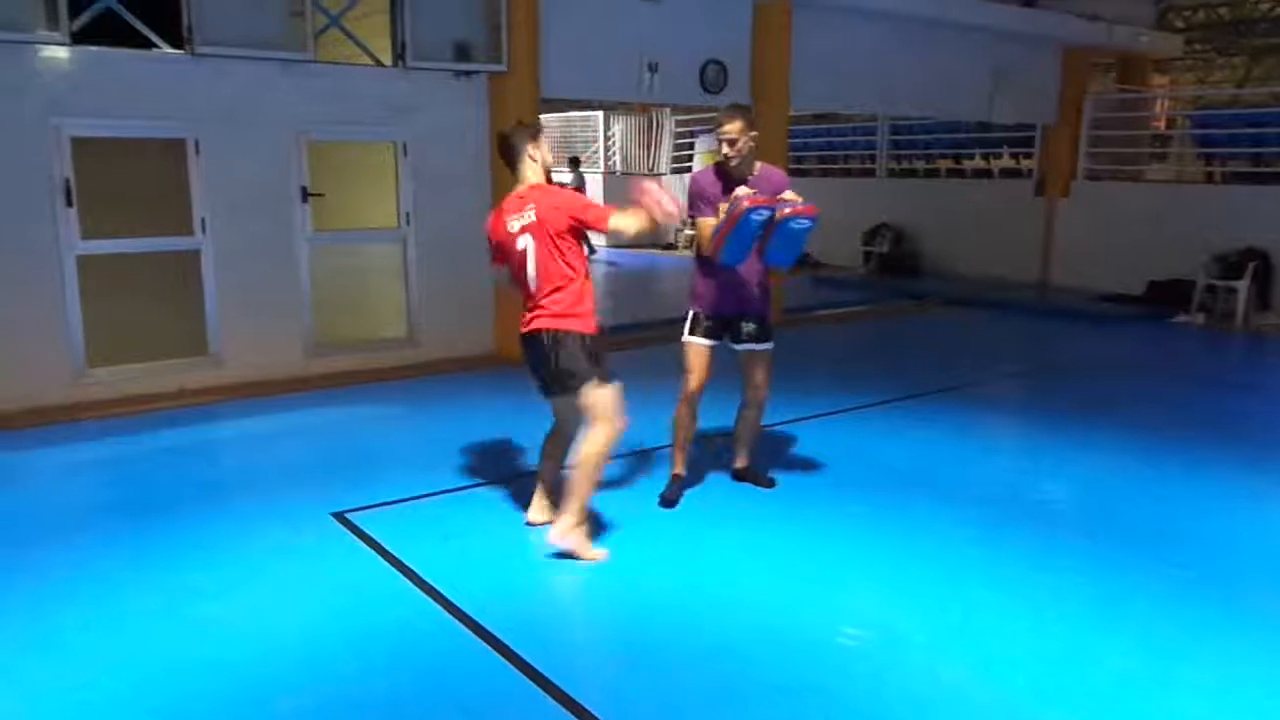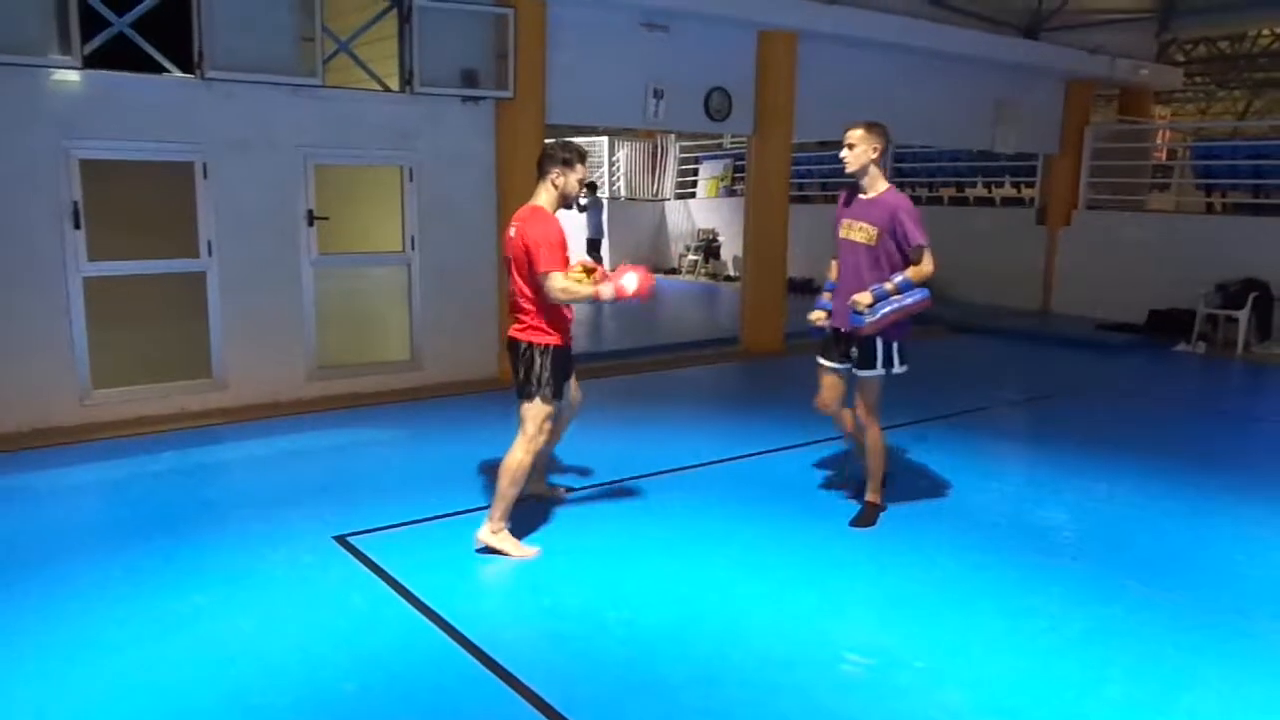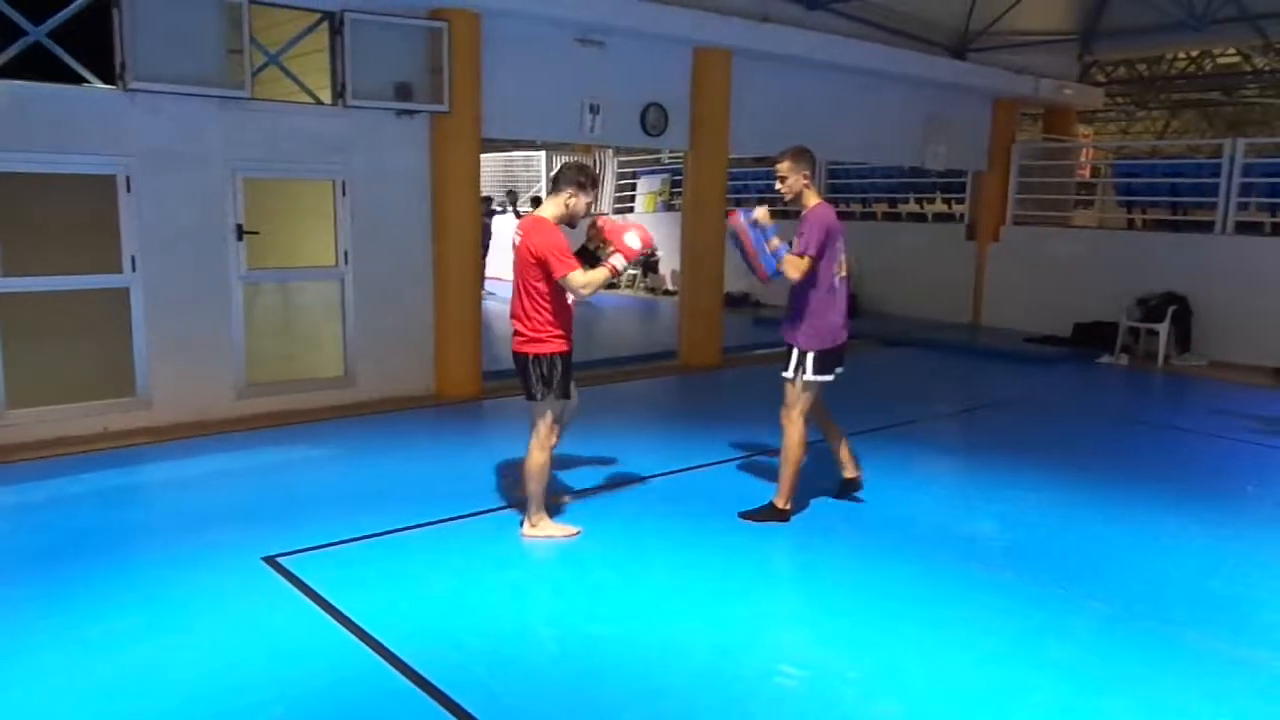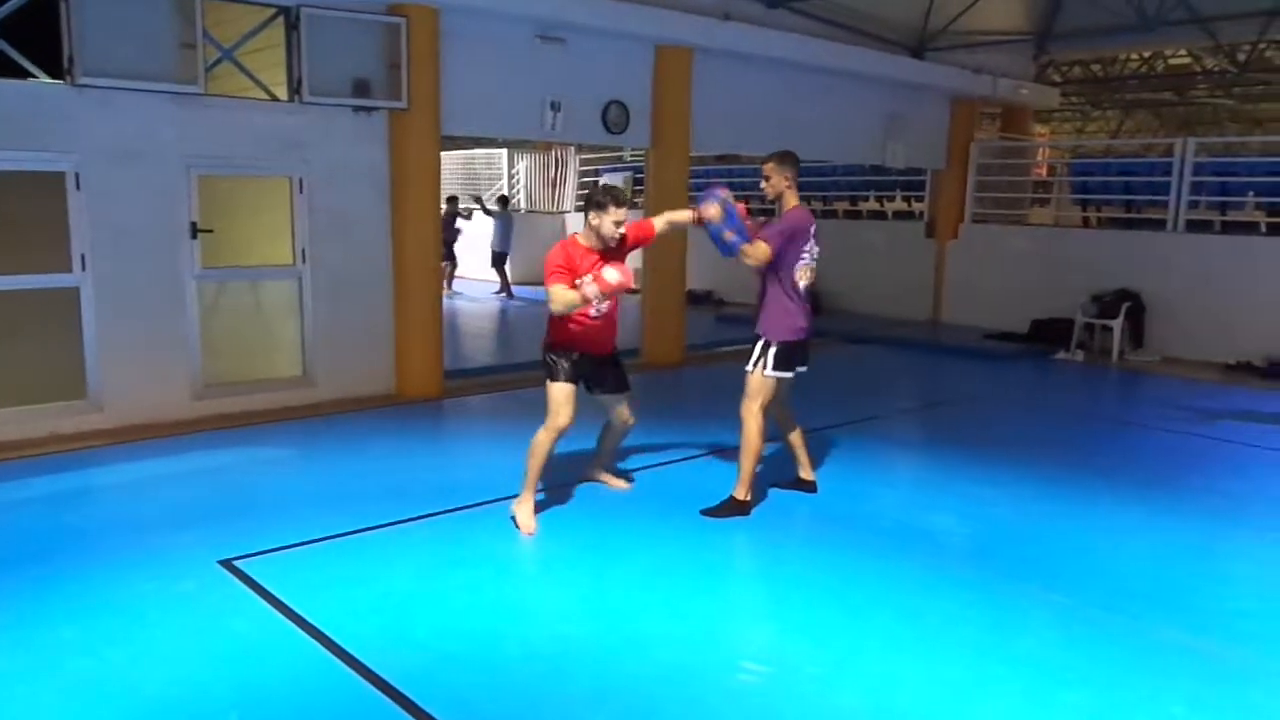
dt=1s
person 1, frame 1
left shoulder: (498, 220)
right shoulder: (562, 200)
right elbow: (624, 226)
right wrist: (653, 209)
left hip: (536, 336)
right hip: (570, 331)
left knee: (568, 420)
right knee: (607, 423)
left ankle: (541, 505)
right ankle: (571, 525)
person 1, frame 2
left shoulder: (525, 217)
right shoulder: (543, 225)
right elbow: (559, 289)
left wrist: (581, 276)
right wrist: (611, 289)
left hip: (539, 340)
right hip: (539, 343)
left knee: (565, 407)
right knee: (533, 434)
left ankle: (534, 482)
right ankle: (495, 527)
person 1, frame 3
left shoulder: (532, 224)
right shoulder: (547, 235)
right elbow: (581, 286)
right wrist: (620, 258)
left hip: (543, 343)
right hip: (544, 348)
left knee: (556, 420)
right knee: (547, 432)
left ankle: (536, 486)
right ankle: (536, 520)
person 1, frame 4
left shoulder: (621, 240)
right shoulder: (561, 254)
left elbow: (664, 221)
right elbow: (557, 305)
right wrist: (594, 287)
left hip: (604, 351)
right hip: (566, 349)
left knee: (623, 419)
right knee: (558, 421)
left ankle: (599, 469)
right ankle: (525, 500)
person 2, frame 1
left shoulder: (775, 181)
right shoulder: (704, 181)
right elbow: (708, 247)
right wrist: (732, 213)
left hip: (752, 302)
right hip: (708, 301)
left knee: (758, 389)
right knee: (692, 386)
left ankle: (741, 463)
right ankle: (678, 471)
person 2, frame 2
left shoulder: (896, 205)
right shoulder: (847, 199)
left elbow: (925, 267)
left wrist: (876, 294)
right wrist: (825, 303)
left hip: (876, 327)
right hip: (844, 322)
left knee: (864, 411)
right knee: (828, 403)
left ankle: (873, 497)
right ankle: (876, 468)
person 2, frame 3
left shoulder: (817, 219)
right shoulder: (819, 216)
left elbow: (794, 272)
left wrist: (769, 230)
left hip: (813, 335)
right hip: (826, 331)
left knee: (792, 415)
right knee: (814, 408)
left ankle: (782, 503)
right ankle: (850, 472)
person 2, frame 4
left shoulder: (793, 219)
right shoulder: (800, 220)
left elbow: (754, 258)
right elbow: (768, 256)
left wrist: (721, 224)
right wrist: (757, 233)
left hip: (781, 329)
right hip: (791, 328)
left knee: (751, 408)
right knee: (775, 404)
left ankle: (741, 495)
right ankle: (806, 474)
